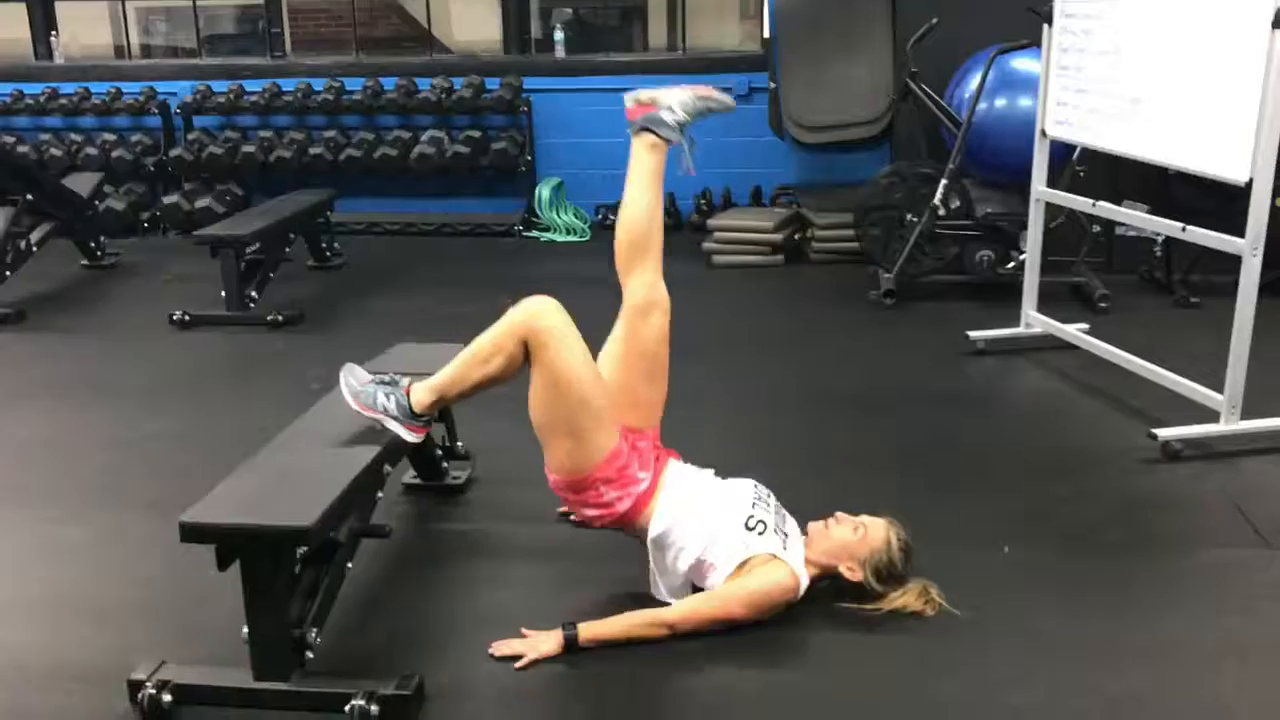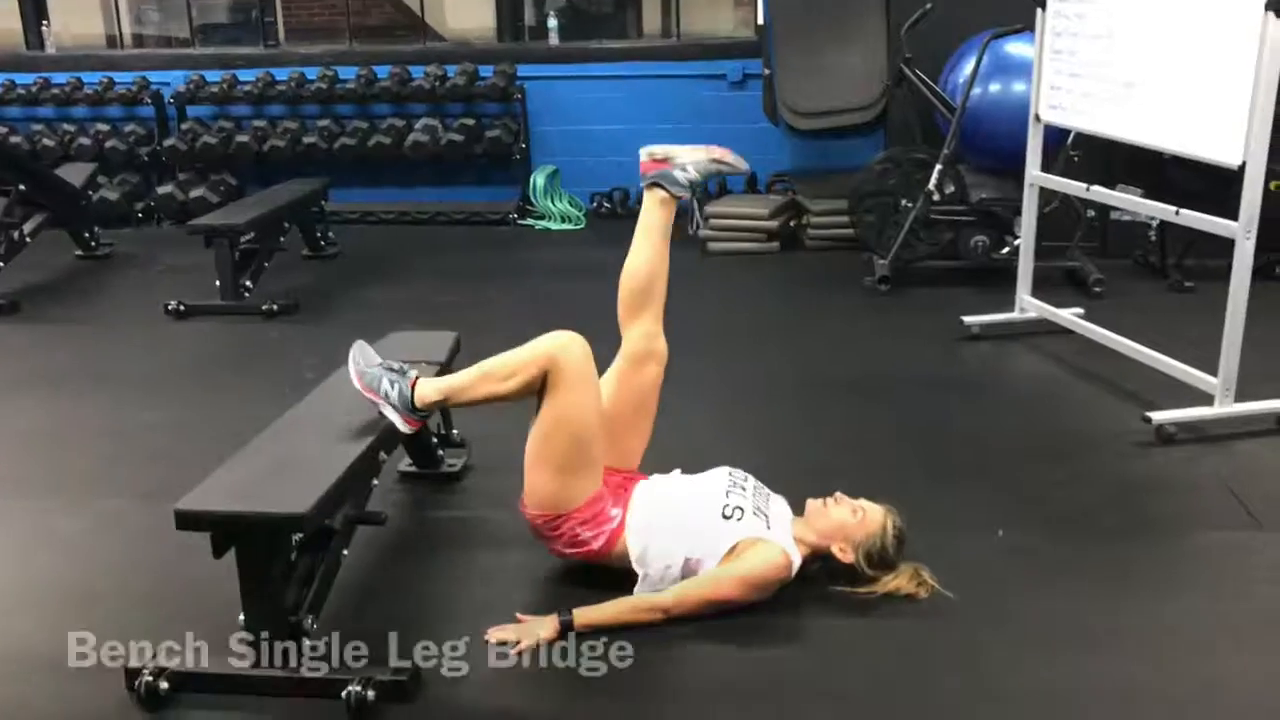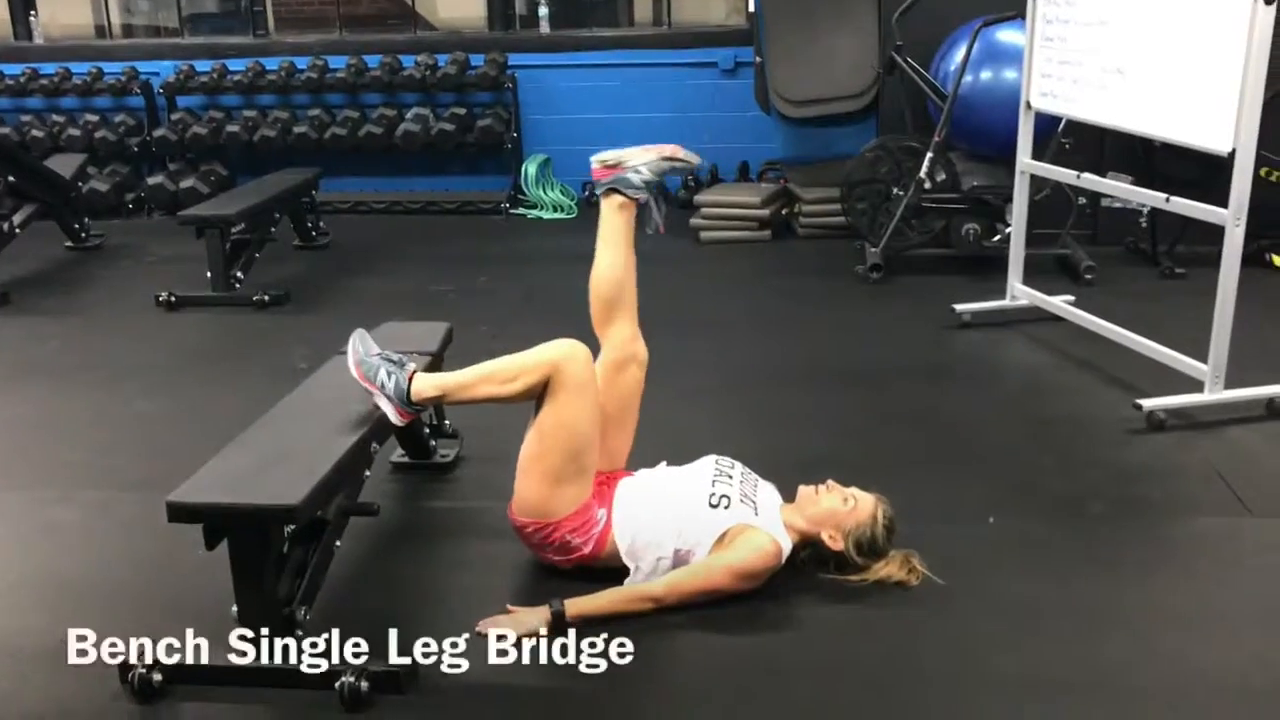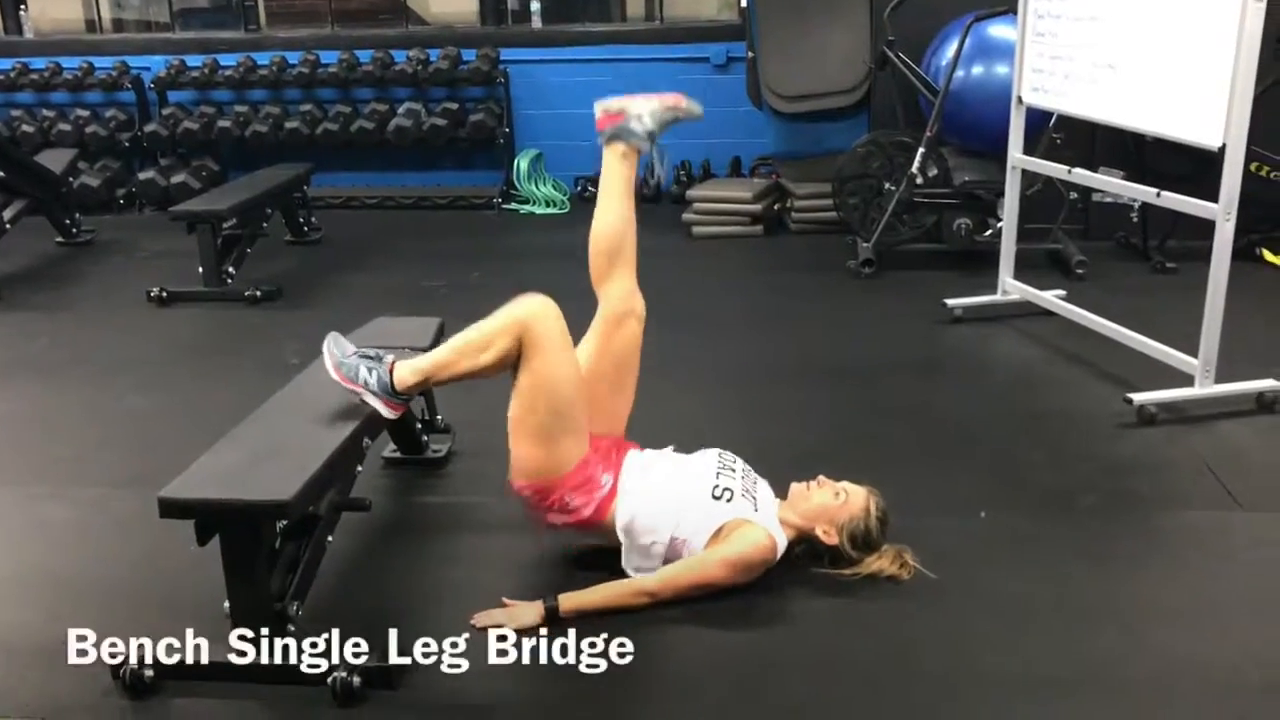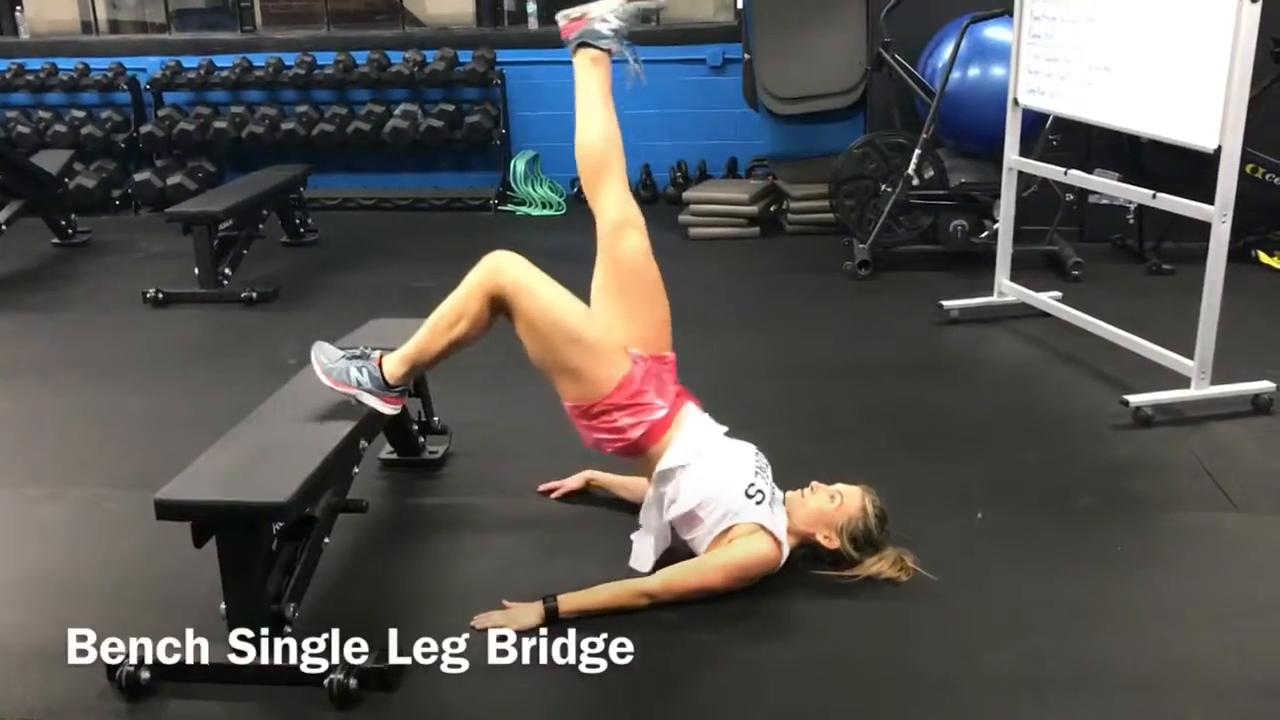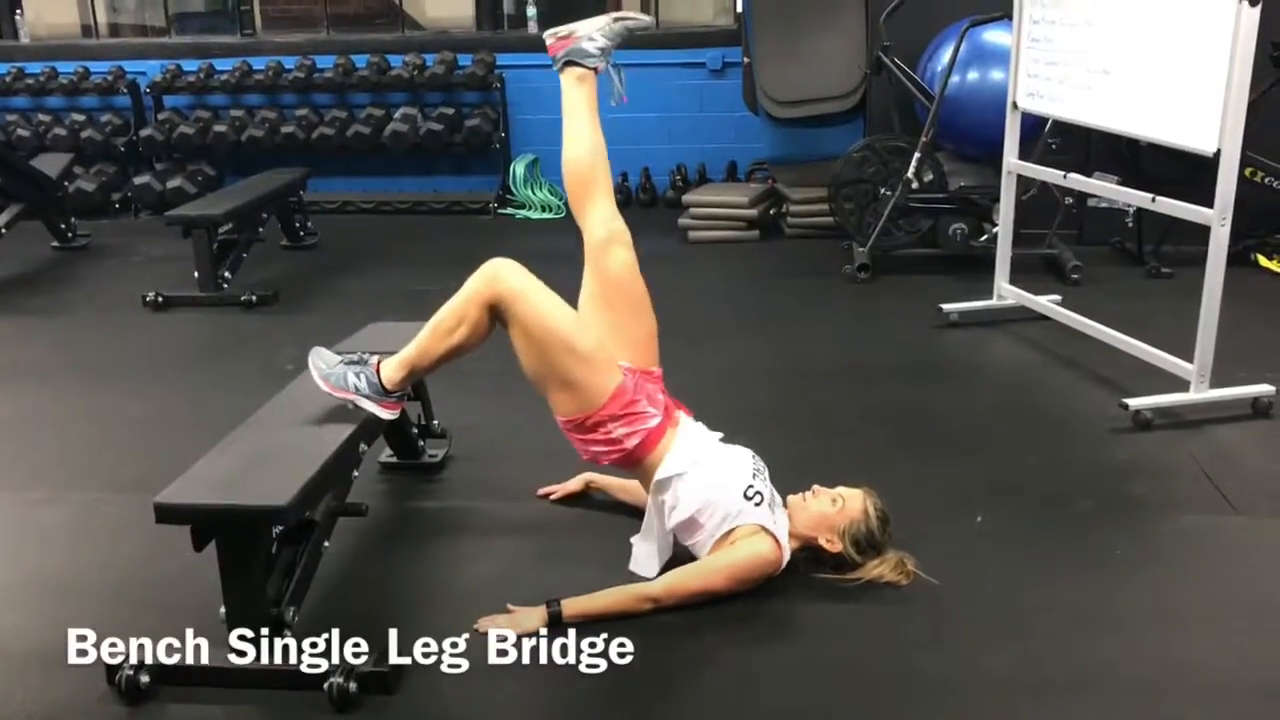
dt=0.3s
person 1, frame 1
left shoulder: (783, 581)
right shoulder: (783, 539)
left elbow: (671, 621)
left wrist: (566, 637)
left hip: (612, 479)
right hip: (637, 462)
left knee: (539, 316)
left ankle: (415, 405)
person 1, frame 2
left shoulder: (773, 564)
right shoulder: (777, 517)
left elbow: (666, 606)
left wrist: (560, 624)
left hip: (583, 523)
right hip: (611, 497)
left knee: (567, 349)
left ankle: (417, 397)
person 1, frame 3
left shoulder: (763, 551)
right shoulder: (765, 505)
left elbow: (657, 595)
left wrist: (552, 615)
left hip: (568, 527)
right hip: (603, 492)
left knee: (569, 358)
left ankle: (413, 390)
person 1, frame 4
left shoulder: (760, 546)
right shoulder: (760, 506)
left elbow: (653, 591)
left wrist: (547, 609)
left hip: (577, 486)
right hip: (601, 470)
left knee: (536, 312)
left ankle: (394, 384)
person 1, frame 5
left shoulder: (764, 548)
right shoulder: (767, 506)
left elbow: (650, 591)
left wrist: (546, 609)
left hip: (624, 405)
right hip: (643, 393)
left knee: (502, 273)
right knee: (617, 216)
left ankle: (387, 377)
person 1, frame 6
left shoulder: (766, 550)
right shoulder: (772, 514)
left elbow: (655, 595)
left wrist: (549, 614)
left hip: (619, 415)
right hip: (635, 402)
left knee: (500, 279)
right knee: (603, 231)
left ankle: (385, 383)
right ankle: (580, 67)
